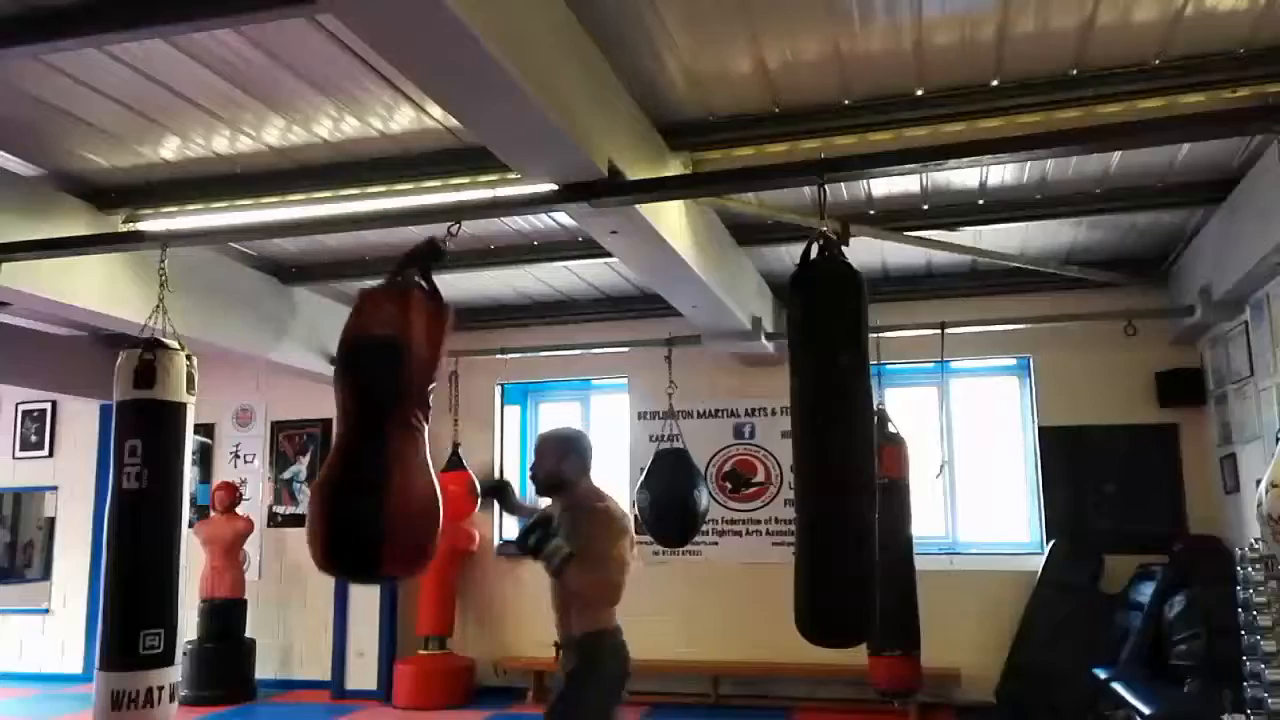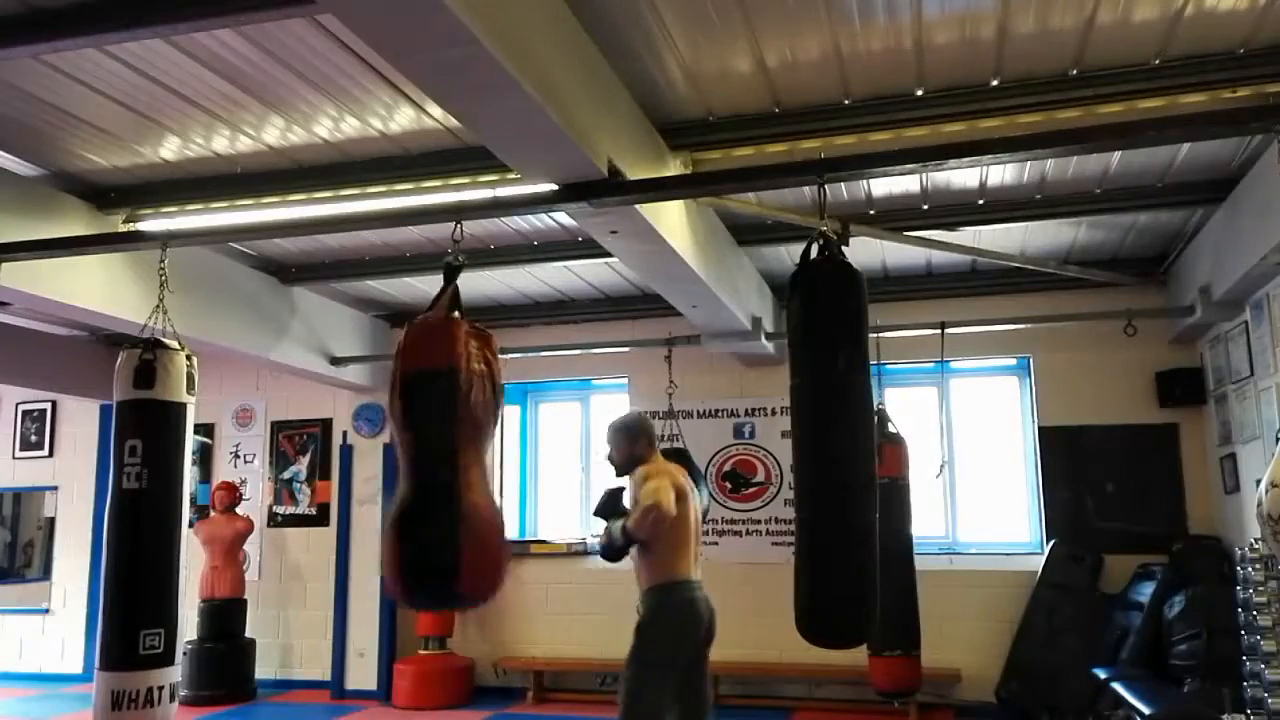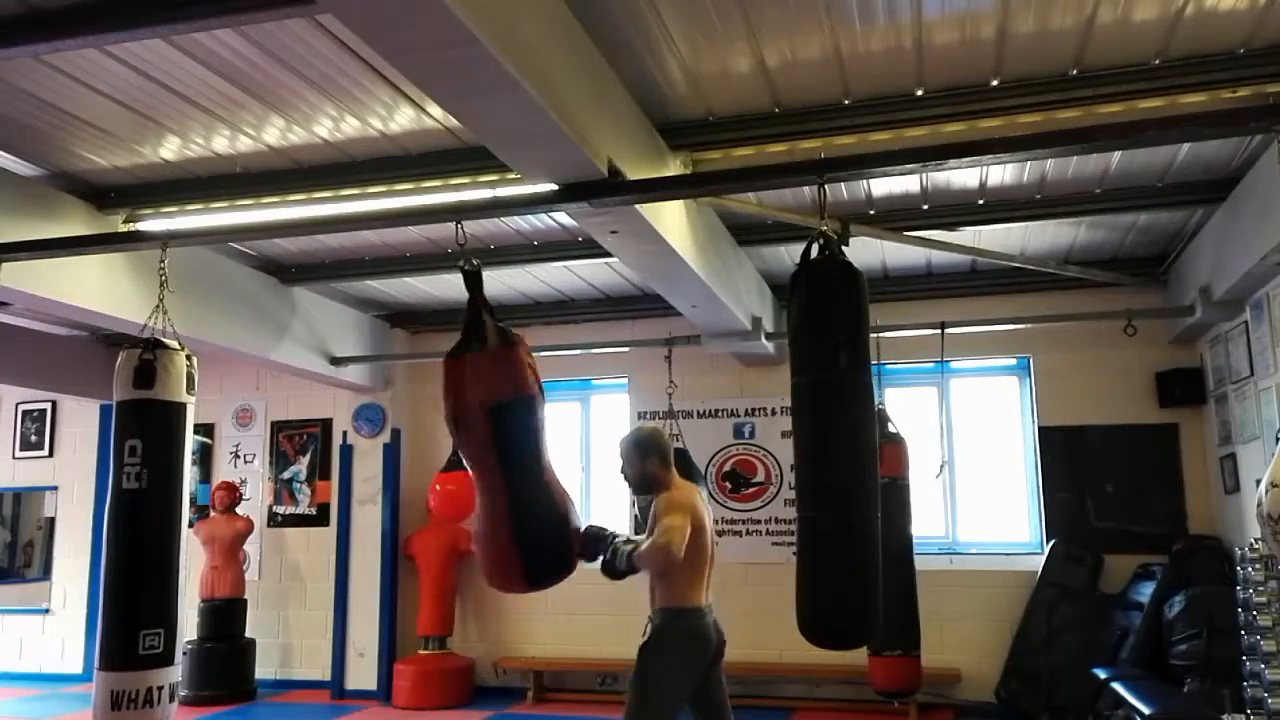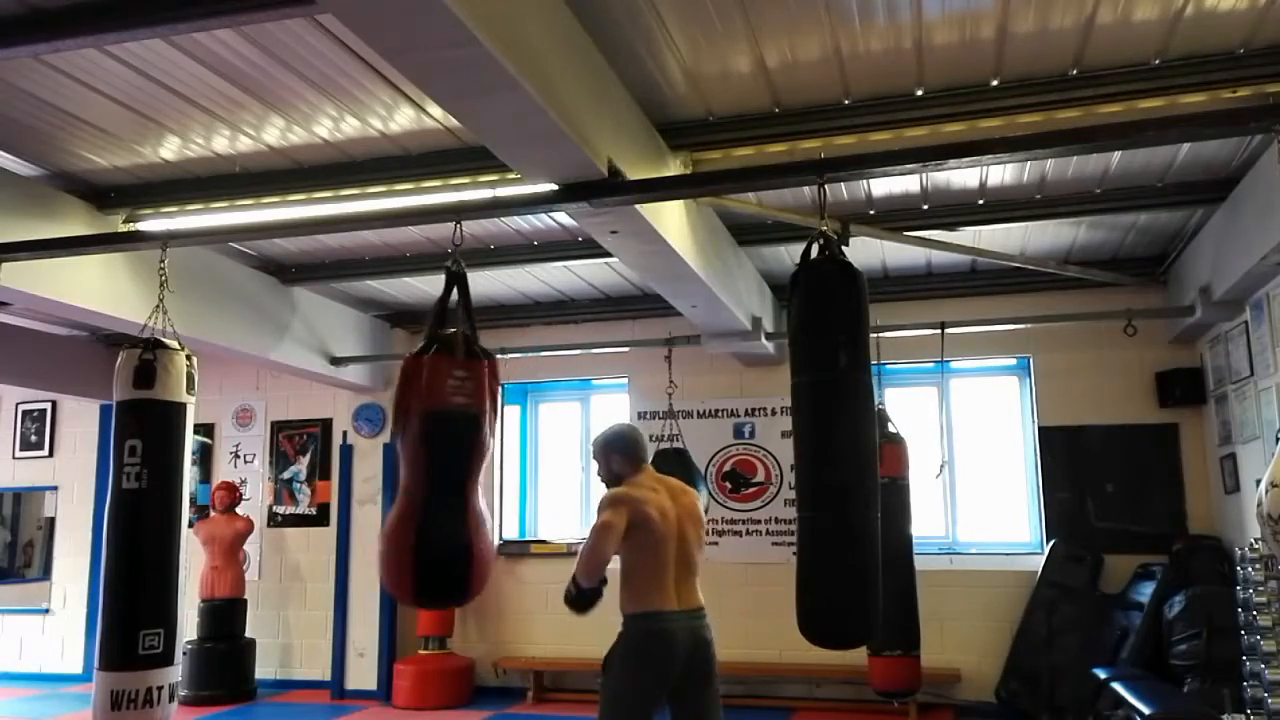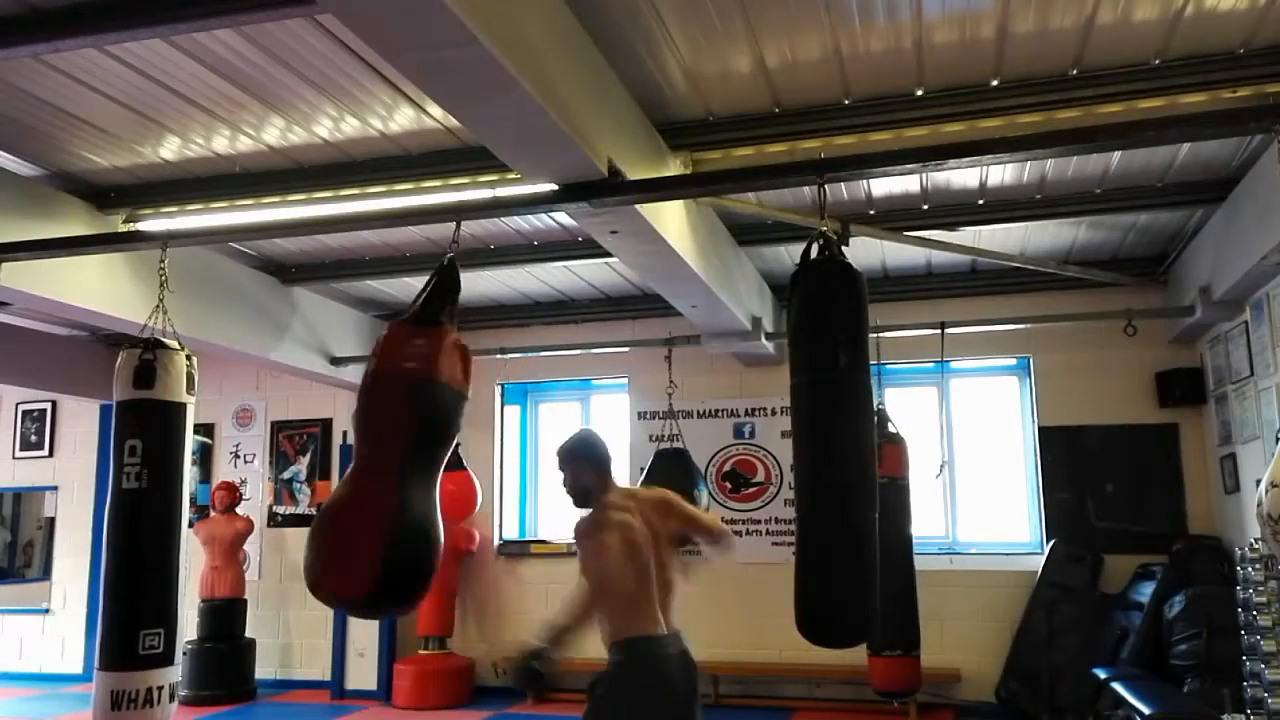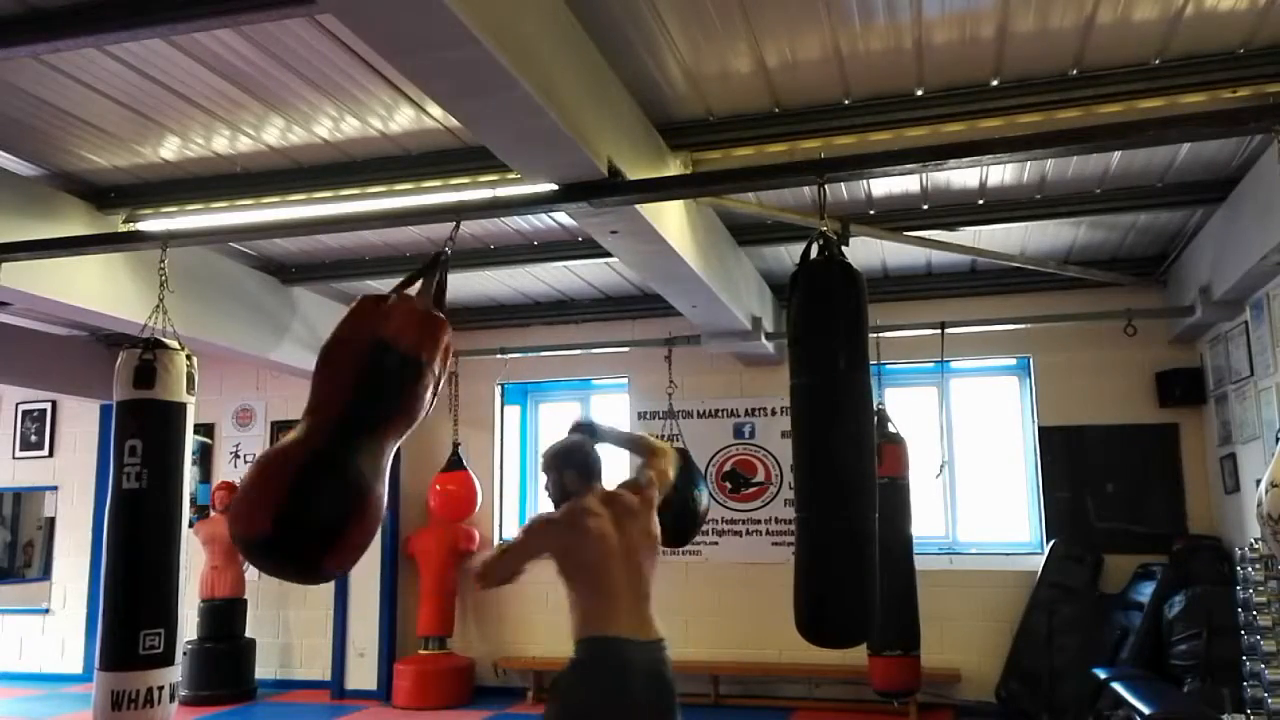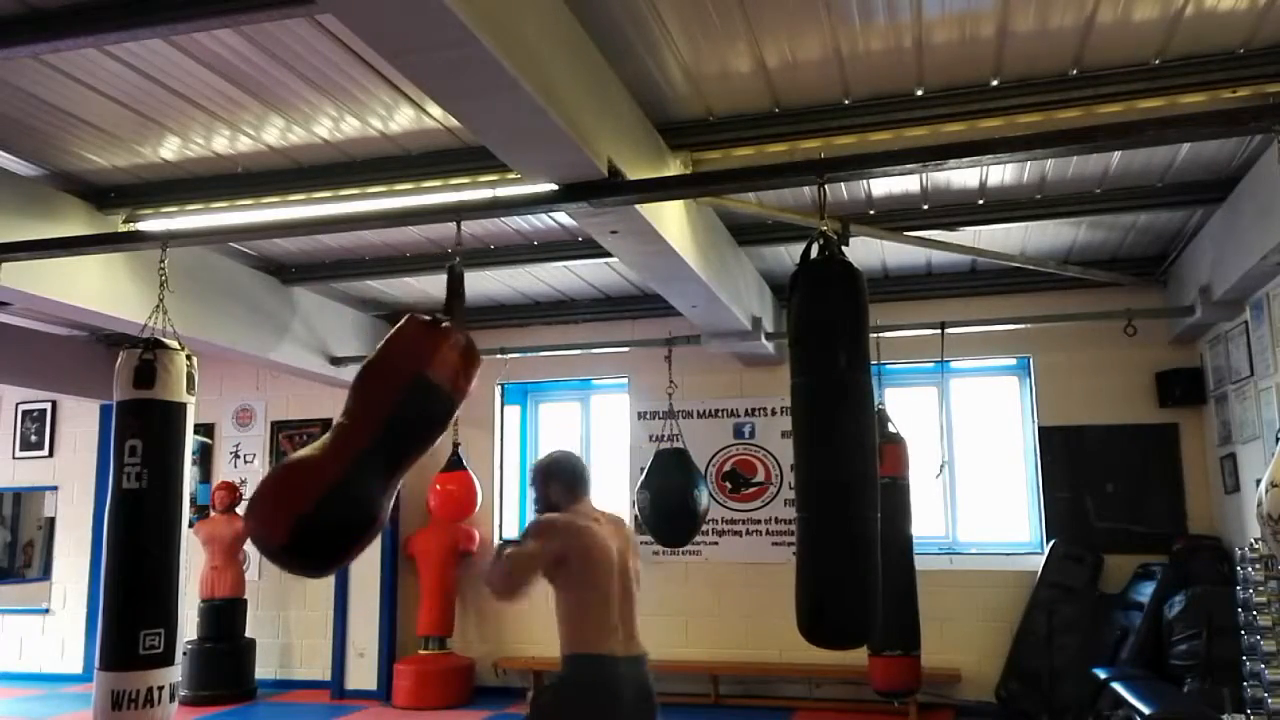
dt=0.5s
person 1, frame 1
left shoulder: (604, 515)
right shoulder: (564, 503)
left elbow: (607, 591)
right elbow: (539, 516)
left wrist: (552, 551)
right wrist: (510, 501)
left hip: (596, 654)
right hip: (583, 651)
person 1, frame 2
left shoulder: (649, 476)
right shoulder: (676, 476)
left elbow: (658, 511)
left wrist: (618, 531)
right wrist: (626, 525)
left hip: (669, 608)
right hip: (695, 605)
person 1, frame 3
left shoulder: (673, 501)
right shoulder: (690, 495)
left elbow: (666, 552)
left wrist: (626, 555)
right wrist: (611, 539)
left hip: (678, 629)
right hip: (703, 625)
person 1, frame 4
left shoulder: (621, 498)
right shoulder: (689, 496)
left elbow: (593, 561)
left wrist: (582, 583)
left hip: (650, 634)
right hip: (697, 629)
person 1, frame 5
left shoulder: (598, 525)
right shoulder: (656, 502)
left elbow: (606, 588)
right elbow: (718, 533)
left wrist: (549, 645)
left hip: (638, 661)
right hip: (675, 656)
person 1, frame 6
left shoulder: (557, 525)
right shoulder: (637, 499)
left elbow: (488, 575)
right elbow: (661, 453)
left wrist: (513, 553)
right wrist: (601, 433)
left hip: (603, 663)
right hip: (653, 662)
person 1, frame 7
left shoulder: (556, 528)
right shoulder: (619, 530)
left elbow: (503, 587)
left wrist: (508, 554)
left hip: (588, 680)
right hip: (636, 677)
